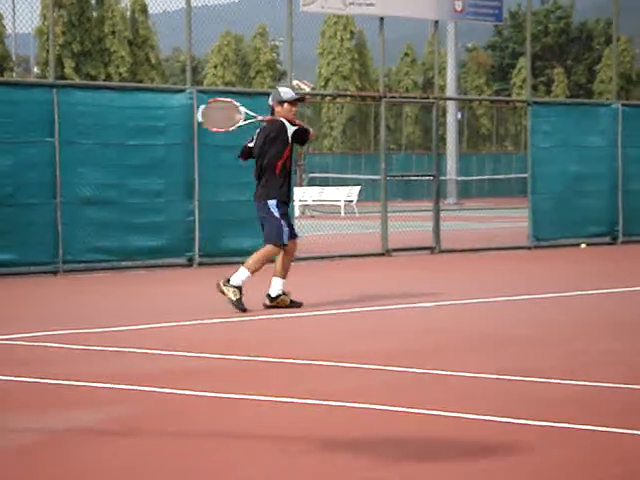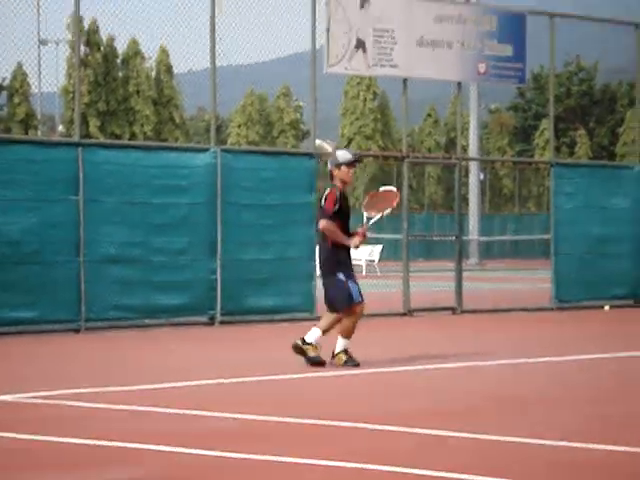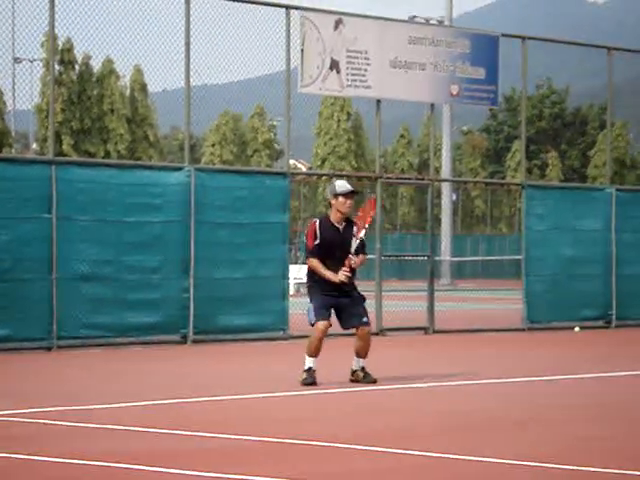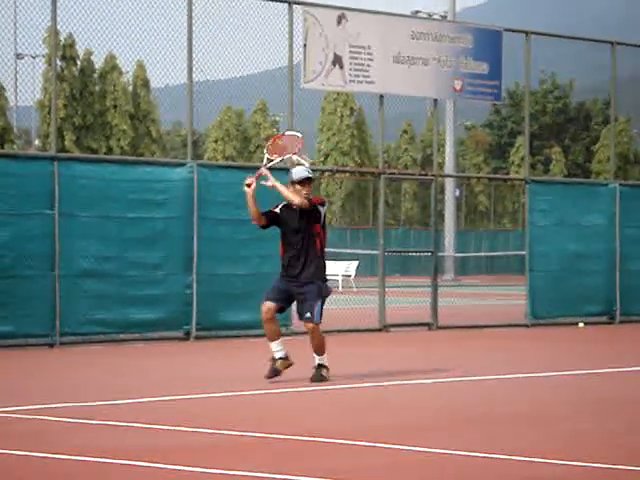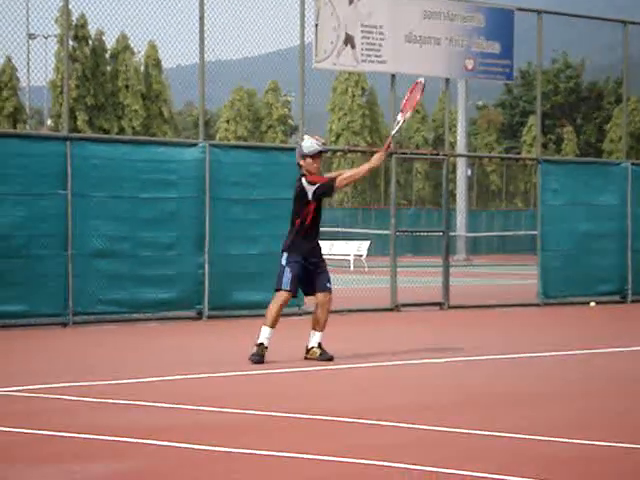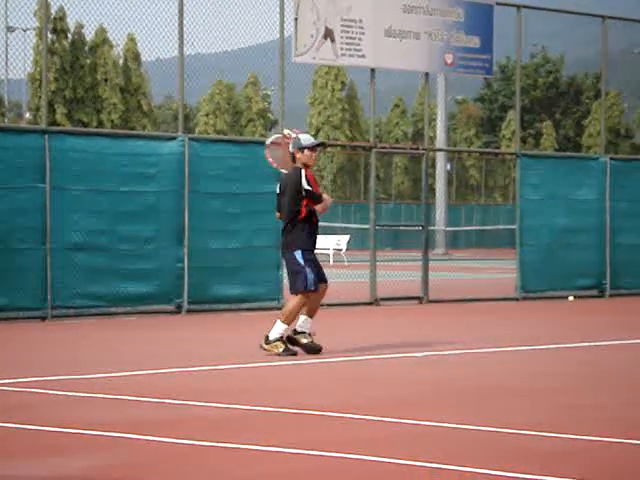
dt=0.7s
person 1, frame 1
left shoulder: (261, 132)
right shoulder: (285, 125)
left elbow: (243, 155)
right elbow: (308, 136)
left hip: (272, 197)
right hip: (272, 198)
left knee: (290, 245)
right knee: (274, 246)
left ankle: (276, 294)
right ankle: (233, 284)
person 1, frame 2
left shoulder: (340, 195)
right shoulder: (332, 193)
right elbow: (324, 225)
left wrist: (353, 234)
right wrist: (348, 240)
left hip: (337, 261)
right hip: (335, 262)
left knee: (341, 310)
right knee: (356, 306)
left ankle: (307, 342)
right ankle: (341, 351)
person 1, frame 3
left shoulder: (353, 226)
right shoulder: (317, 225)
left elbow: (362, 253)
right elbow: (311, 259)
left wrist: (357, 262)
right wrist: (333, 276)
left hip: (346, 289)
right hip: (321, 287)
left knee: (364, 330)
right knee: (321, 326)
left ankle: (358, 369)
right ankle: (308, 369)
person 1, frame 4
left shoulder: (318, 204)
right shoulder: (283, 209)
left elbow: (299, 203)
right elbow: (258, 219)
left wrist: (275, 183)
right wrist: (250, 194)
left hip: (312, 278)
right hip: (288, 275)
left knee: (312, 325)
right knee: (267, 310)
left ankle: (321, 364)
right ankle: (280, 357)
person 1, frame 5
left shoulder: (317, 180)
right shoulder: (305, 182)
left elbow: (339, 177)
right elbow: (340, 182)
left wrist: (339, 173)
right wrist: (371, 164)
left hip: (313, 252)
right hip: (295, 251)
left knee: (324, 298)
right knee: (283, 296)
left ankle: (314, 346)
right ankle: (261, 344)
person 1, frame 6
left shoulder: (286, 178)
right shoulder: (305, 174)
left elbow: (280, 213)
right elbow: (319, 205)
right wrist: (325, 201)
left hip: (301, 244)
right hip: (298, 244)
left knee: (321, 286)
right knee: (304, 293)
left ankle: (300, 332)
right ankle: (273, 338)
